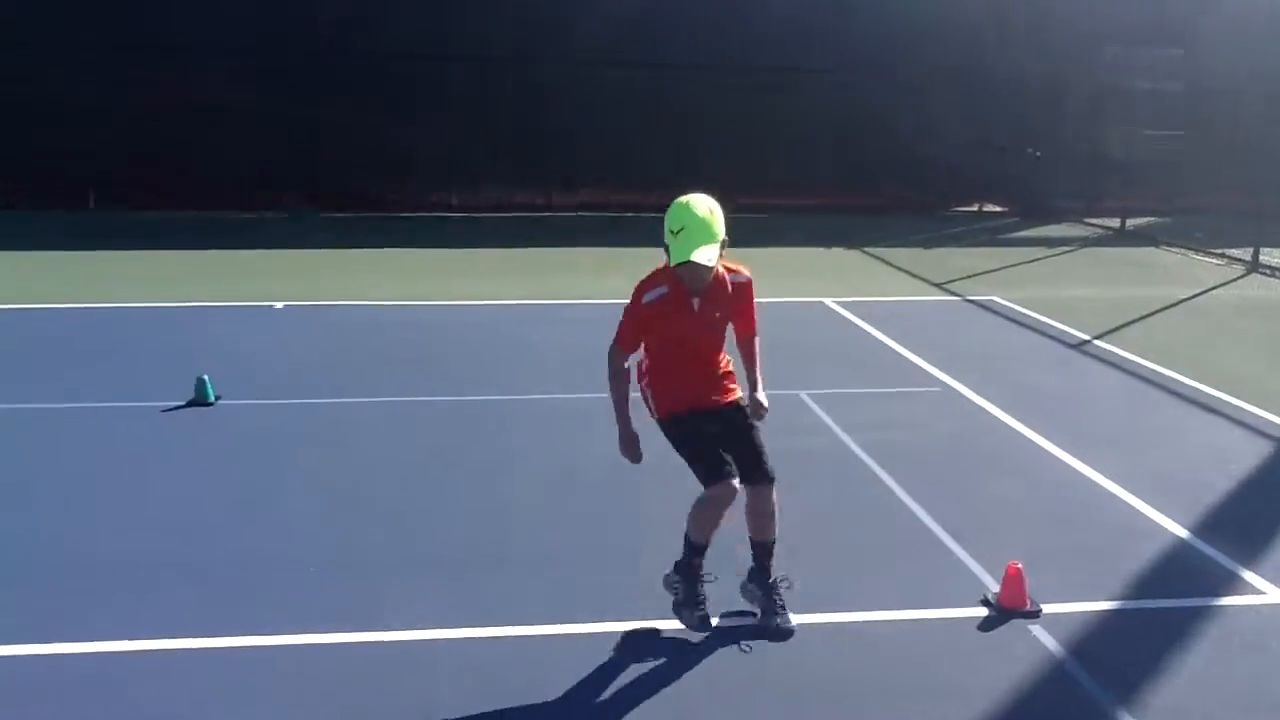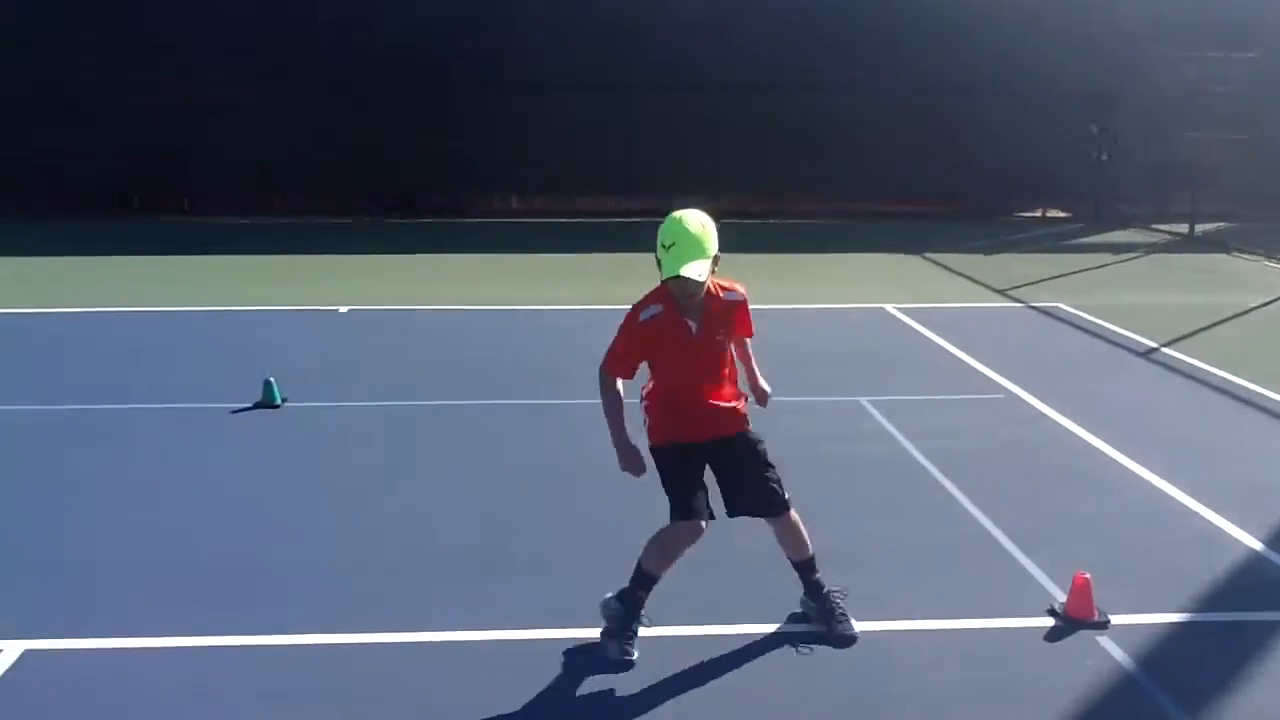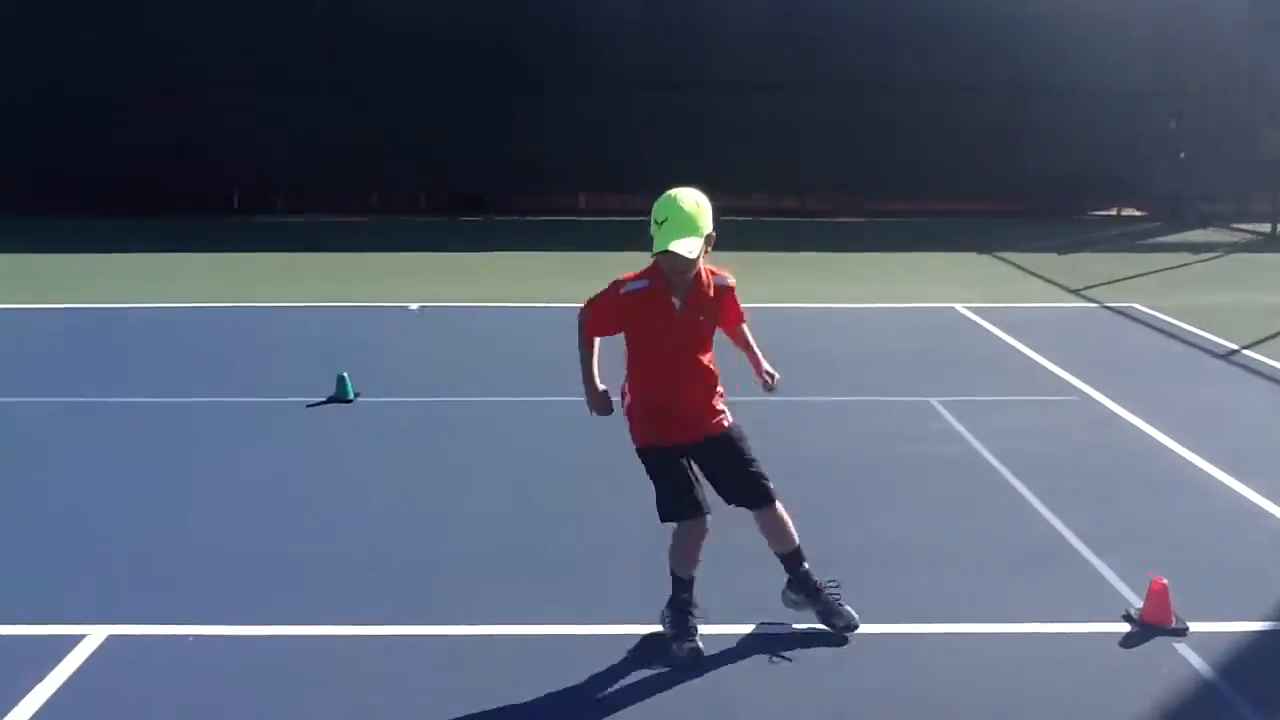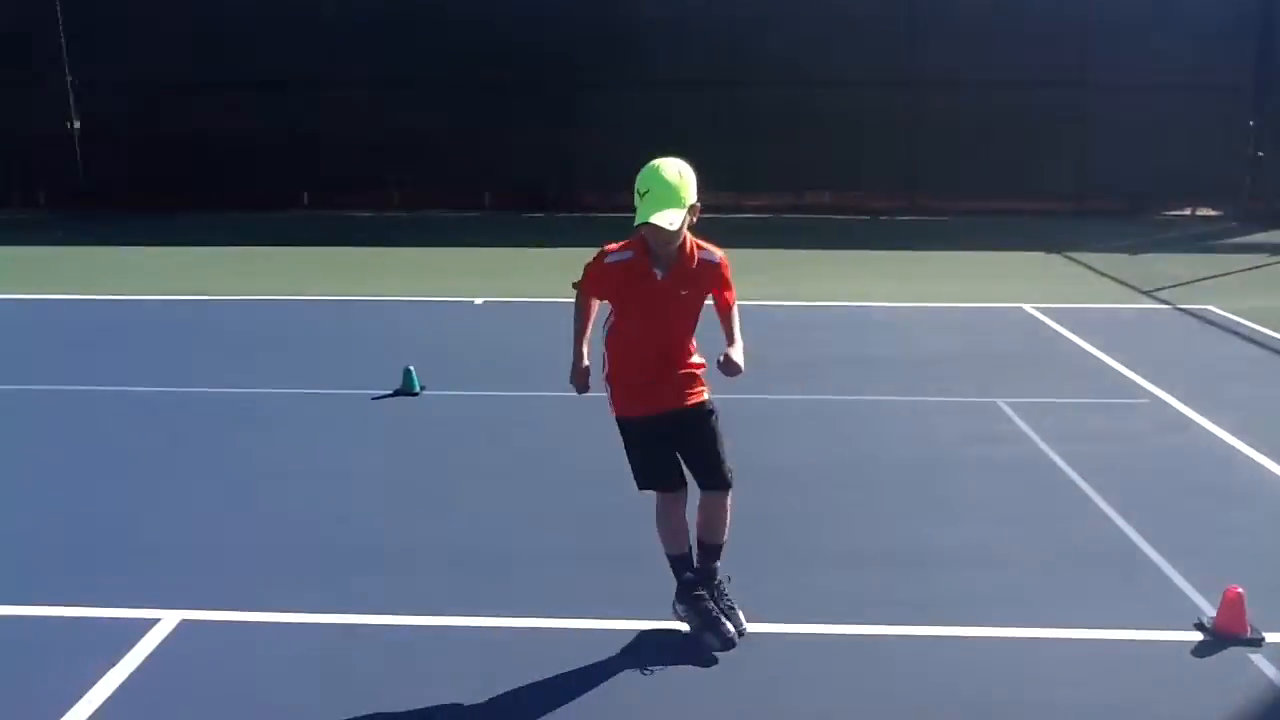
dt=0.1s
person 1, frame 1
left shoulder: (739, 283)
right shoulder: (651, 297)
right elbow: (618, 358)
left wrist: (755, 386)
right wrist: (623, 426)
left hip: (723, 391)
right hip: (674, 401)
left knee: (762, 485)
right knee: (724, 486)
left ankle: (763, 578)
right ankle: (687, 576)
person 1, frame 2
left shoulder: (732, 299)
right shoulder: (646, 317)
right elbow: (610, 375)
left wrist: (754, 378)
right wrist: (622, 444)
left hip: (727, 419)
right hip: (672, 428)
left knee: (779, 510)
right knee: (688, 524)
left ankle: (816, 592)
right ankle: (627, 606)
person 1, frame 3
left shoulder: (720, 287)
right shoulder: (629, 294)
right elbow: (587, 322)
left wrist: (758, 360)
right wrist: (591, 382)
left hip: (709, 418)
right hip: (655, 427)
left knee: (765, 502)
right knee: (693, 522)
left ankle: (802, 583)
right ankle: (681, 607)
person 1, frame 4
left shoulder: (710, 262)
right shoulder: (613, 261)
left elbow: (724, 298)
right elbow: (586, 294)
left wrist: (734, 343)
right wrist: (580, 355)
left hip: (687, 388)
right hip: (634, 396)
left knee: (717, 487)
right knee: (671, 492)
left ankle: (710, 580)
right ankle: (688, 587)
